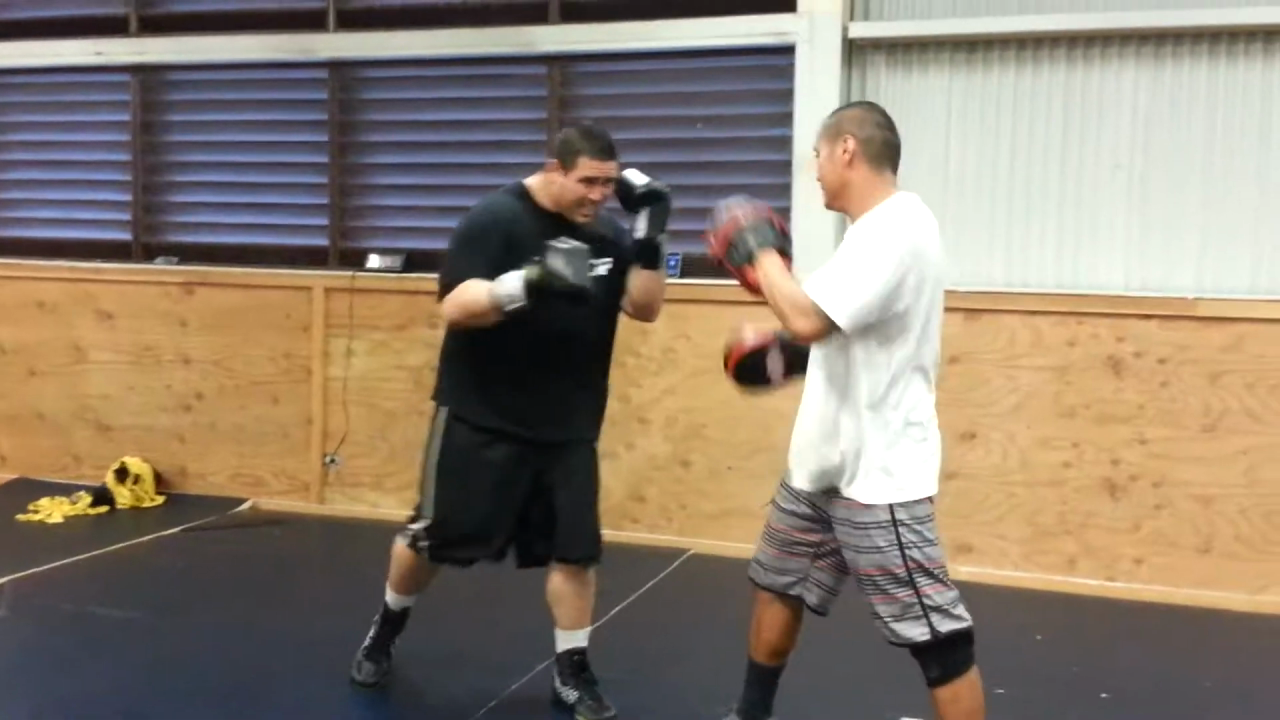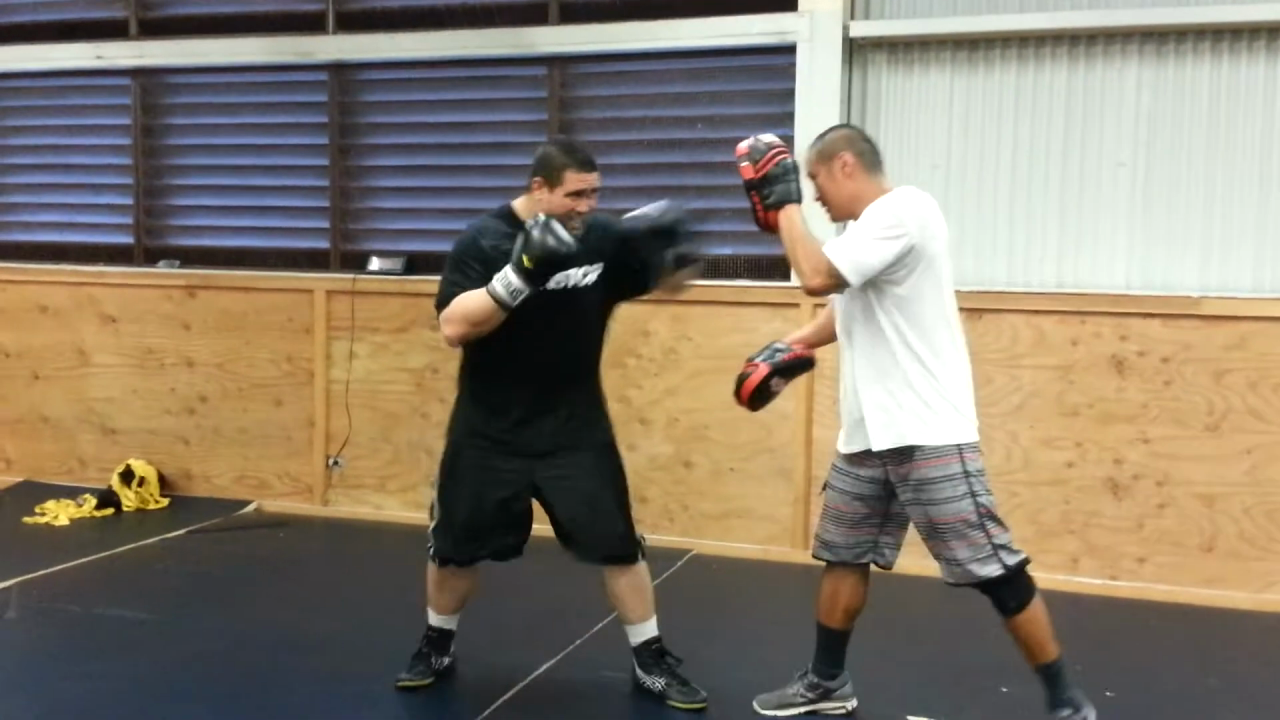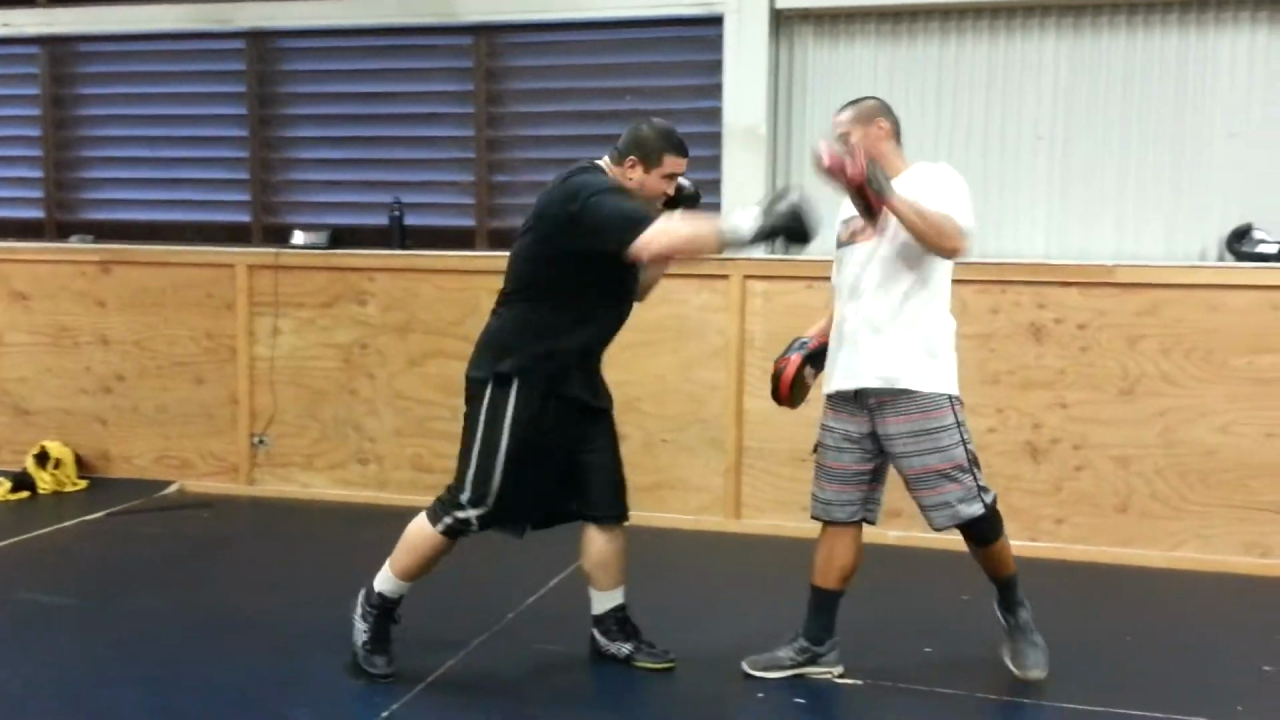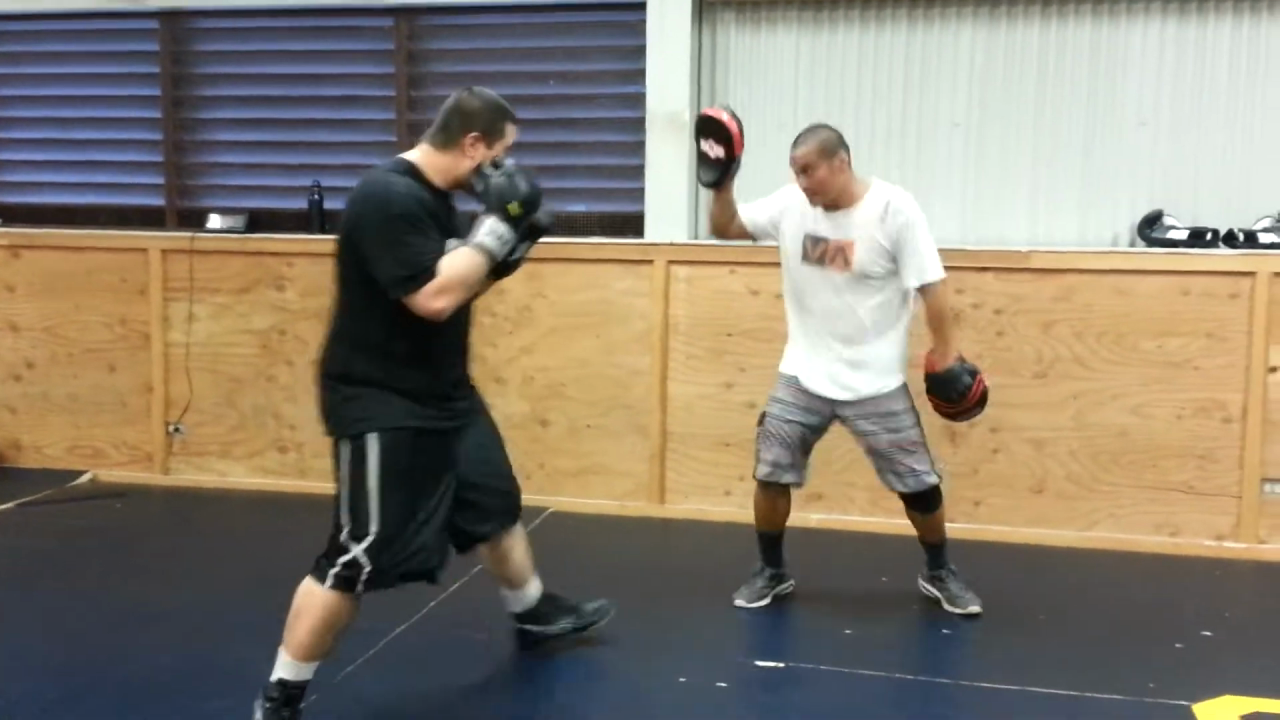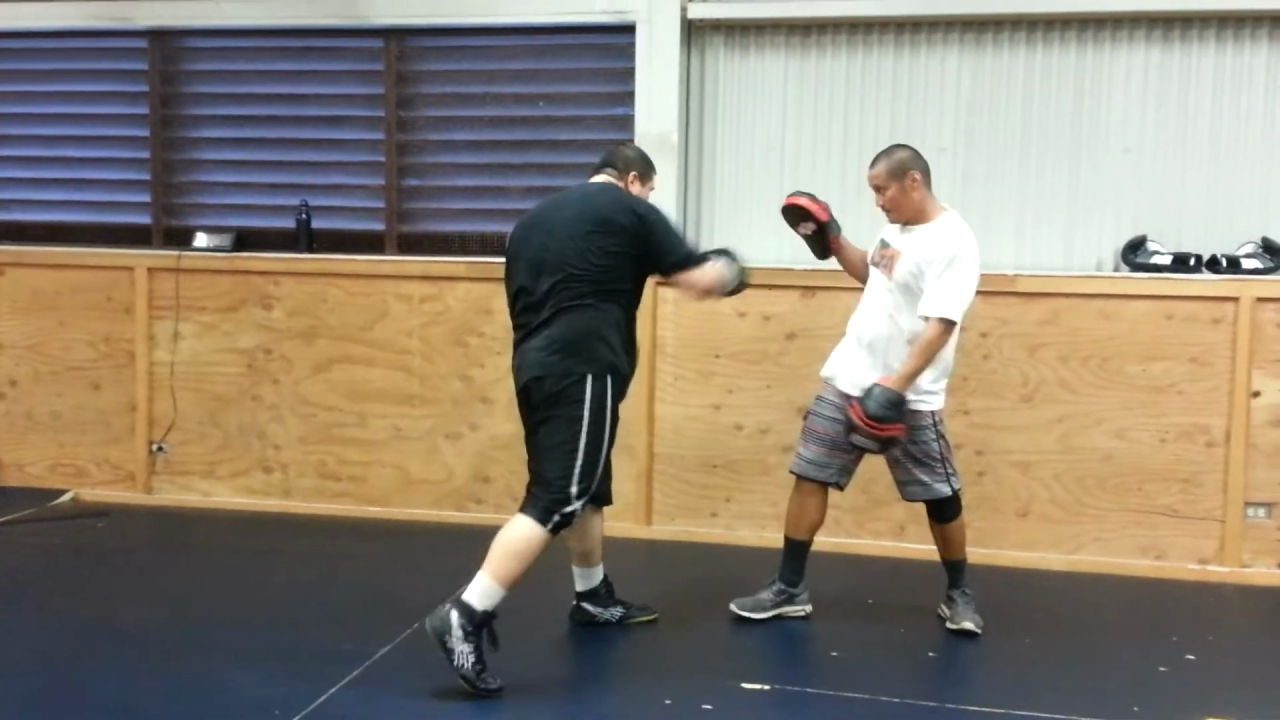
dt=1s
person 1, frame 1
left shoulder: (606, 229)
right shoulder: (494, 220)
left elbow: (646, 308)
right elbow: (456, 310)
left wrist: (648, 232)
right wrist: (528, 280)
left hip: (566, 421)
right hip: (480, 416)
left knee: (574, 548)
right knee: (436, 535)
left ankle: (572, 672)
right ankle: (387, 626)
person 1, frame 2
left shoulder: (600, 237)
right shoulder: (481, 240)
left elbow: (667, 277)
right elbow: (454, 328)
left wrist: (669, 249)
right wrist: (522, 271)
left hip: (573, 428)
right hip: (489, 430)
left knee: (616, 548)
right knee: (454, 545)
left ankle: (653, 661)
right ankle: (436, 646)
person 1, frame 3
left shoulder: (613, 202)
right shoulder: (586, 195)
left elbow: (638, 282)
right elbow: (656, 244)
left wrist: (685, 218)
right wrist: (761, 220)
left hip: (572, 379)
right hip: (521, 375)
left knee: (603, 505)
right knee: (474, 508)
left ankle: (612, 629)
right ankle: (378, 605)
person 1, frame 4
left shoulder: (436, 196)
right shoulder: (388, 199)
right elbow: (435, 296)
left wrist: (509, 243)
right wrist: (497, 223)
left hip: (443, 395)
right hip: (382, 408)
left knee: (496, 507)
right knee: (355, 560)
left ankle: (535, 613)
person 1, frame 5
left shoulder: (533, 219)
right shoulder: (633, 211)
right elbow: (696, 277)
right wrist: (730, 271)
left hip: (537, 364)
right hip: (583, 367)
left knee: (579, 491)
right knee: (557, 501)
left ankle: (593, 597)
right ankle: (467, 617)
person 2, frame 1
left shoulder: (895, 228)
right shoulder: (873, 228)
left elbow: (807, 321)
left wrist: (760, 254)
right wrist: (788, 346)
left hip: (877, 470)
right hip: (822, 460)
left knee: (929, 630)
right knee: (777, 582)
person 2, frame 2
left shoulder: (906, 211)
right shoulder: (865, 227)
left elbow: (817, 276)
left wrist: (782, 203)
right wrist: (790, 347)
left hip: (931, 435)
right hip: (868, 434)
left knee: (993, 570)
right knee: (840, 552)
person 2, frame 3
left shoulder: (931, 180)
right shoulder: (852, 205)
left elbow: (948, 239)
left wrist: (882, 191)
right wrist: (811, 339)
left hip: (916, 383)
right hip: (850, 383)
left knee: (967, 512)
right knee: (839, 513)
left ankle: (1016, 615)
right ankle: (816, 645)
person 2, frame 4
left shoulder: (896, 209)
right shoulder: (791, 204)
left elbow: (931, 287)
right elbow: (726, 228)
left wrist: (946, 355)
right wrist: (719, 180)
left hip: (875, 382)
right hip: (803, 376)
left knee: (918, 484)
right knee: (773, 476)
left ankle: (940, 573)
right ankle: (771, 571)
person 2, frame 5
left shoulder: (953, 243)
right shoulder: (897, 227)
left elbow: (939, 326)
left wrist: (895, 388)
right wrist: (830, 240)
left hip: (906, 397)
right hip: (846, 380)
left knee: (940, 497)
right knee: (809, 475)
left ankle: (958, 594)
right ankle: (789, 589)
